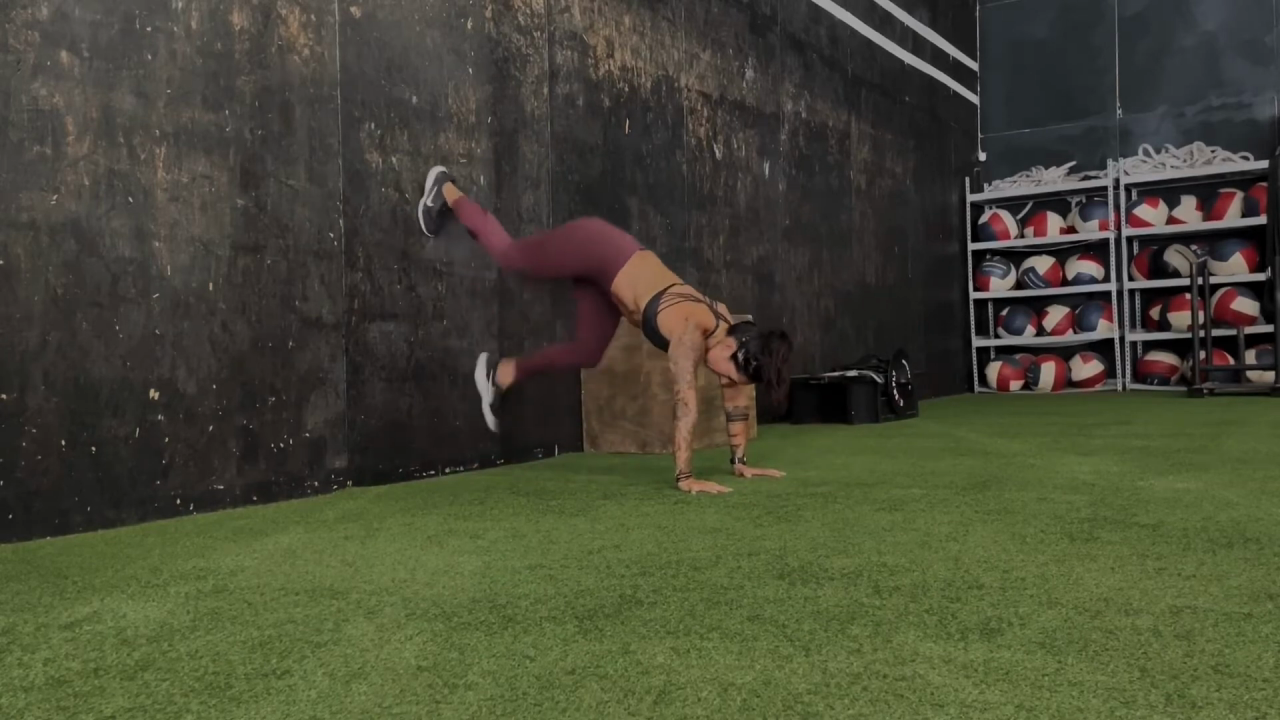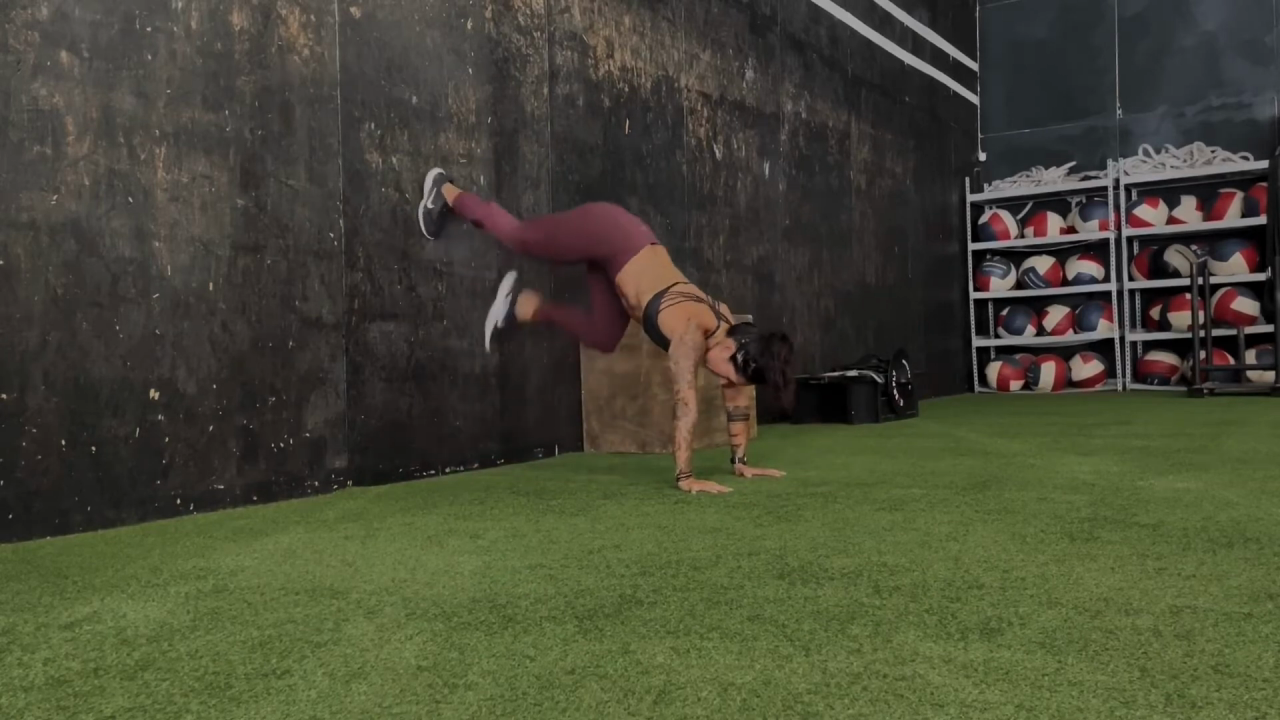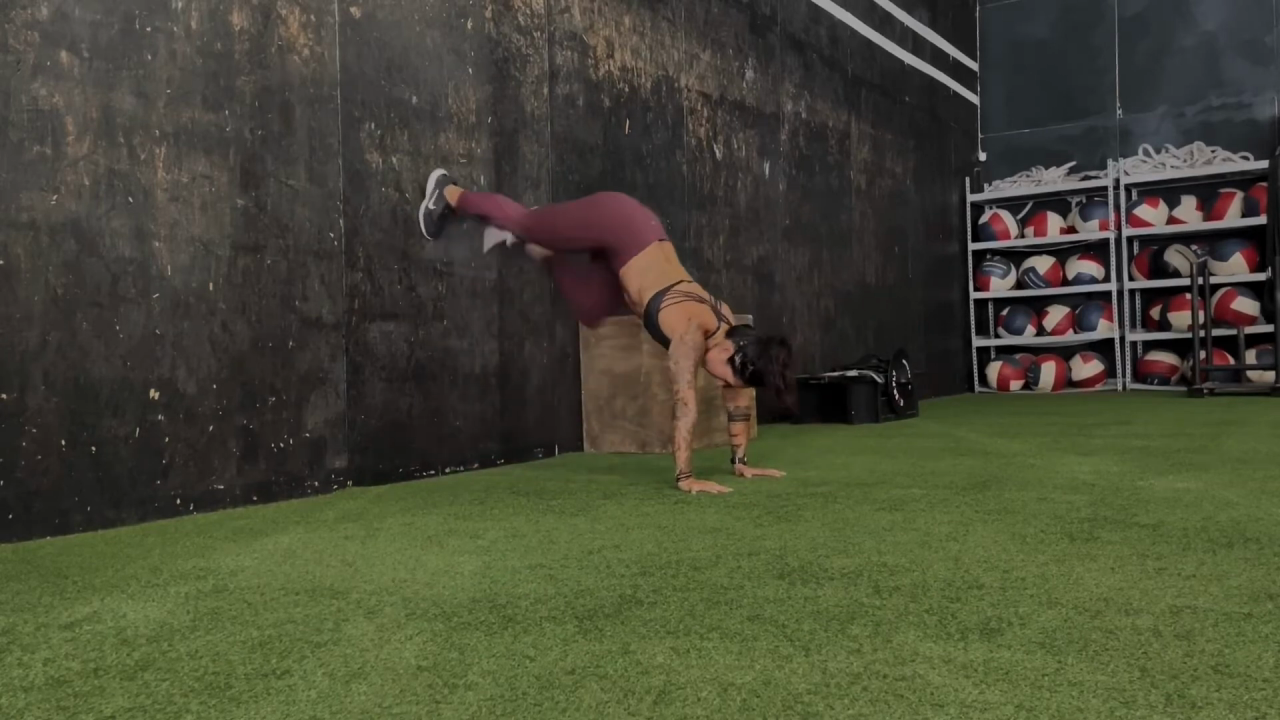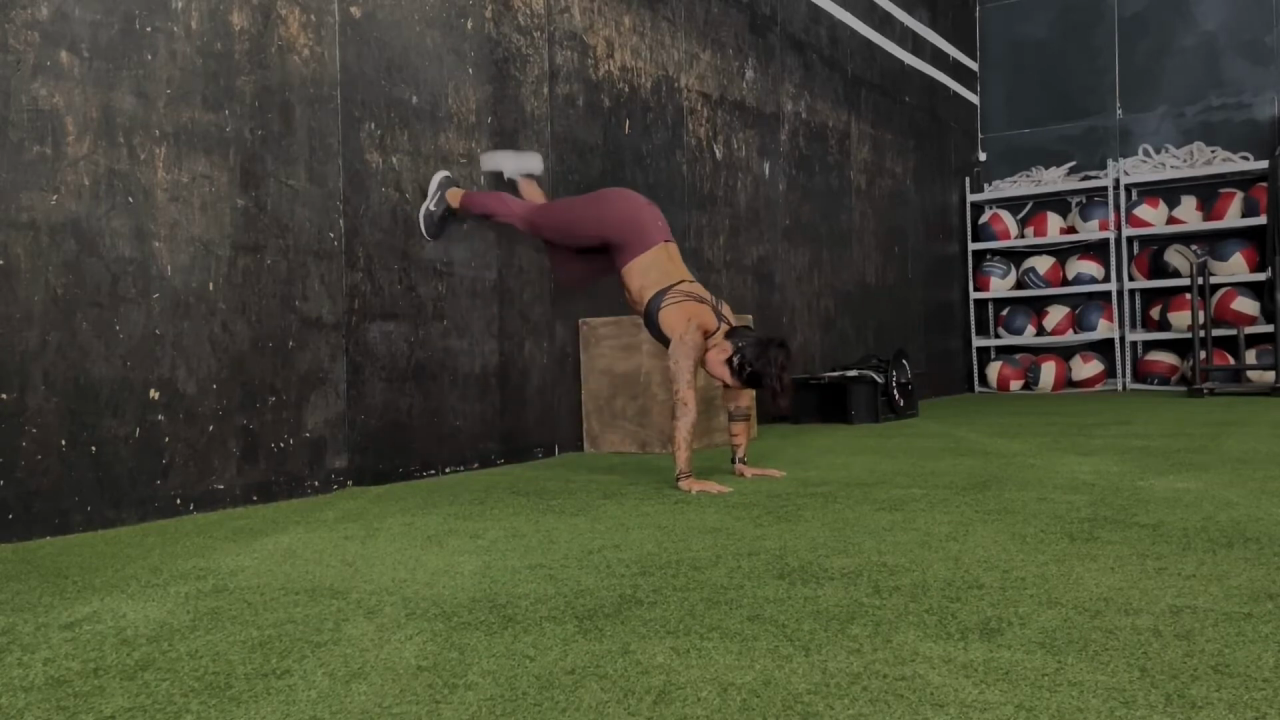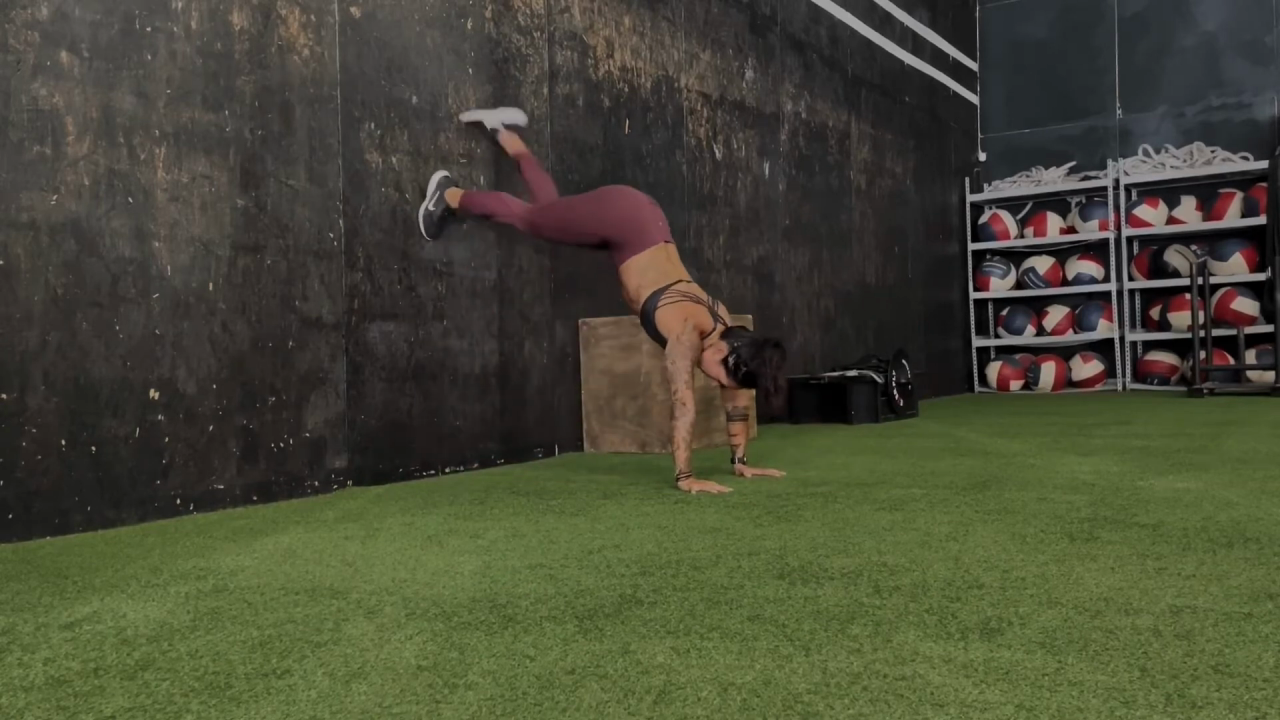
dt=0.1s
person 1, frame 1
left shoulder: (727, 327)
right shoulder: (692, 333)
left elbow: (737, 399)
right elbow: (686, 405)
left wrist: (740, 461)
right wrist: (685, 477)
left hip: (611, 262)
right hip: (596, 246)
left knee: (585, 354)
right knee: (508, 253)
left ankle: (503, 373)
right ankle: (446, 190)
person 1, frame 2
left shoulder: (728, 326)
right shoulder: (693, 333)
left elbow: (737, 400)
right elbow: (685, 405)
left wrist: (740, 461)
right wrist: (685, 477)
left hip: (627, 242)
right hip: (606, 231)
left knee: (602, 338)
right knee: (516, 235)
left ankle: (524, 304)
right ankle: (446, 191)
person 1, frame 3
left shoulder: (728, 326)
right shoulder: (692, 333)
left elbow: (737, 400)
right elbow: (685, 405)
left wrist: (740, 461)
right wrist: (686, 478)
left hip: (634, 230)
right hip: (614, 219)
left knee: (590, 312)
right knee: (525, 224)
left ankle: (533, 246)
right ankle: (449, 193)
person 1, frame 4
left shoulder: (729, 329)
right shoulder: (692, 332)
left elbow: (738, 399)
right elbow: (684, 405)
left wrist: (741, 461)
right wrist: (685, 477)
left hip: (641, 225)
right hip: (620, 218)
left knee: (570, 271)
right knee: (524, 220)
left ankle: (523, 176)
right ankle: (449, 195)
person 1, frame 5
left shoulder: (726, 331)
right shoulder: (689, 332)
left elbow: (735, 400)
right elbow: (683, 404)
left wrist: (741, 461)
right wrist: (686, 477)
left hip: (640, 217)
right hip: (622, 215)
left knee: (551, 207)
right knee: (526, 216)
left ankle: (505, 133)
right ankle: (449, 195)
